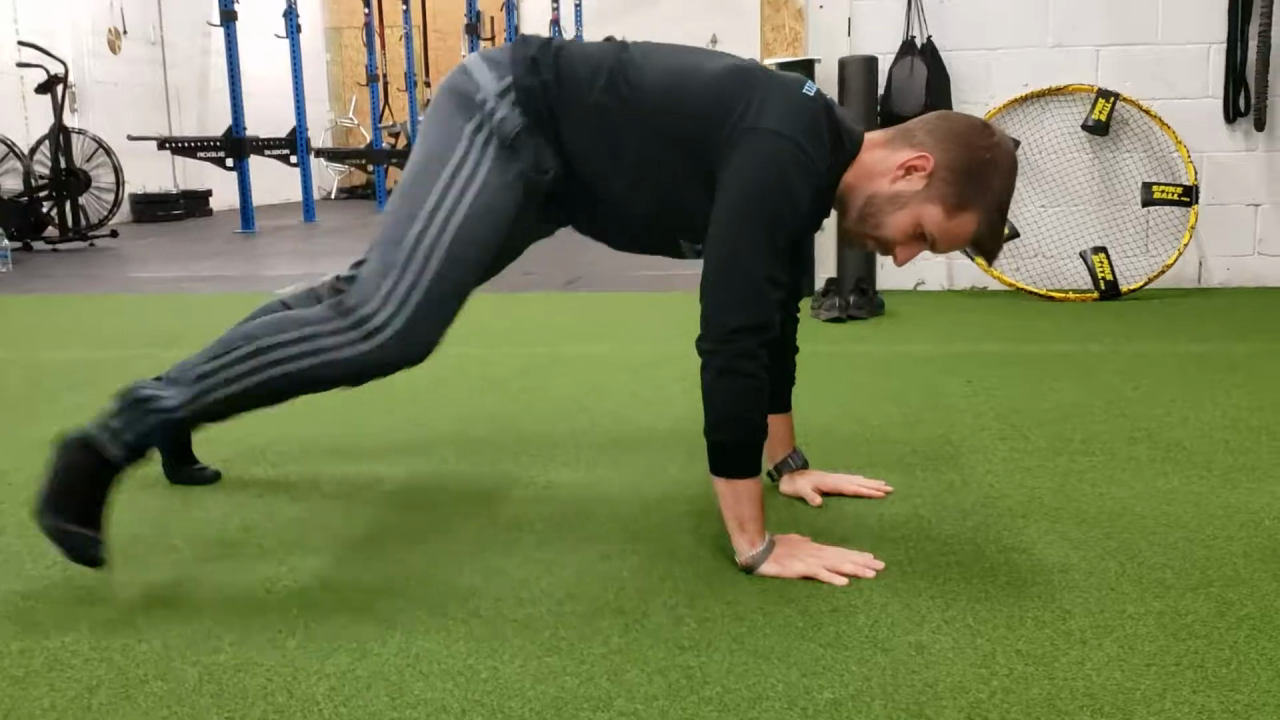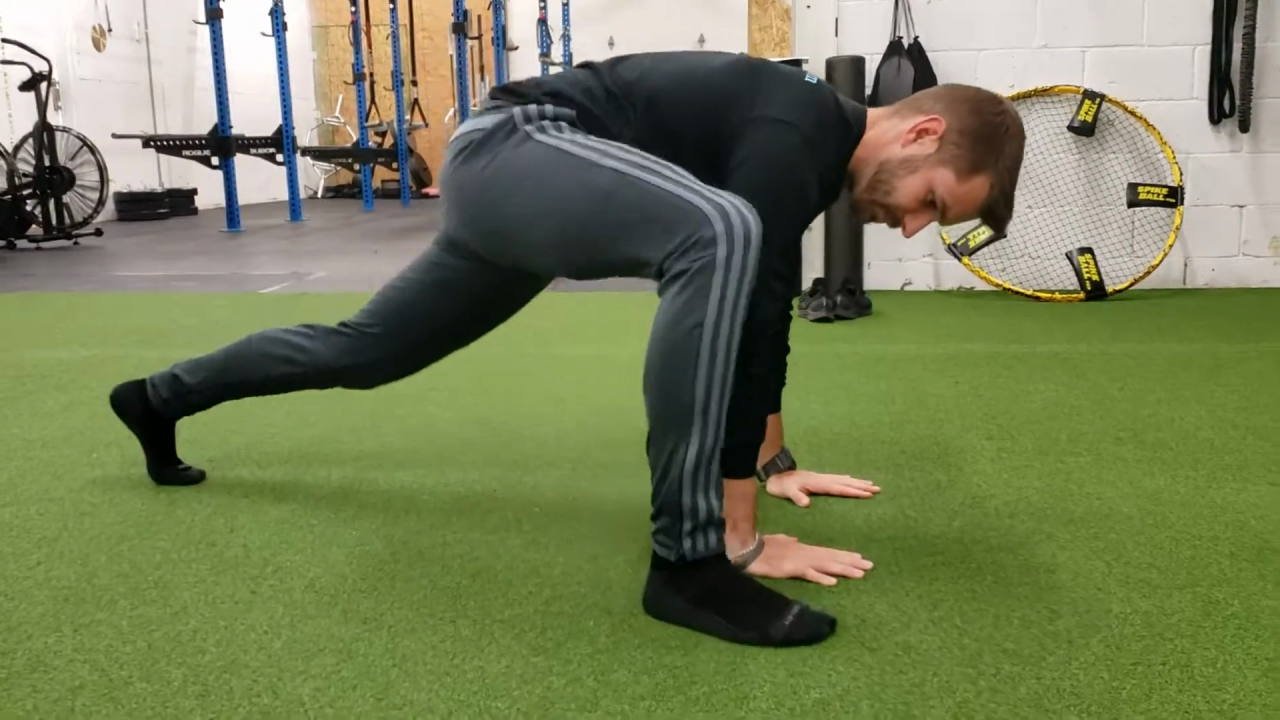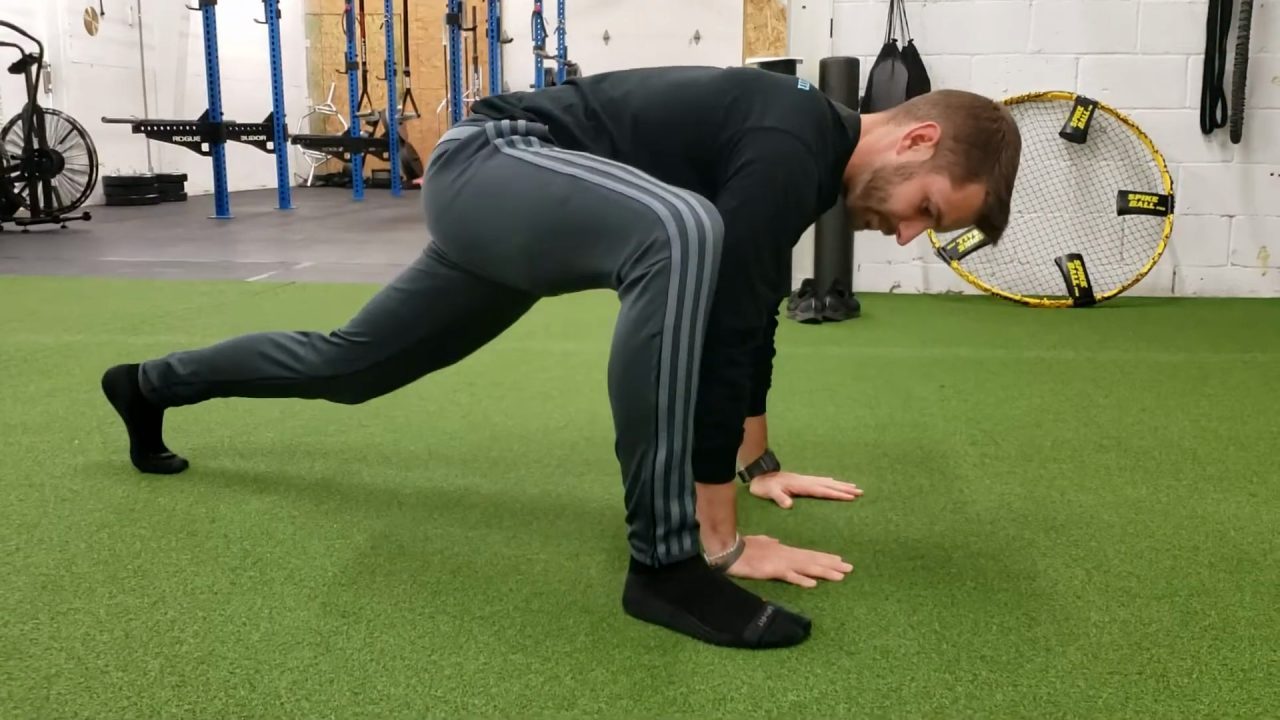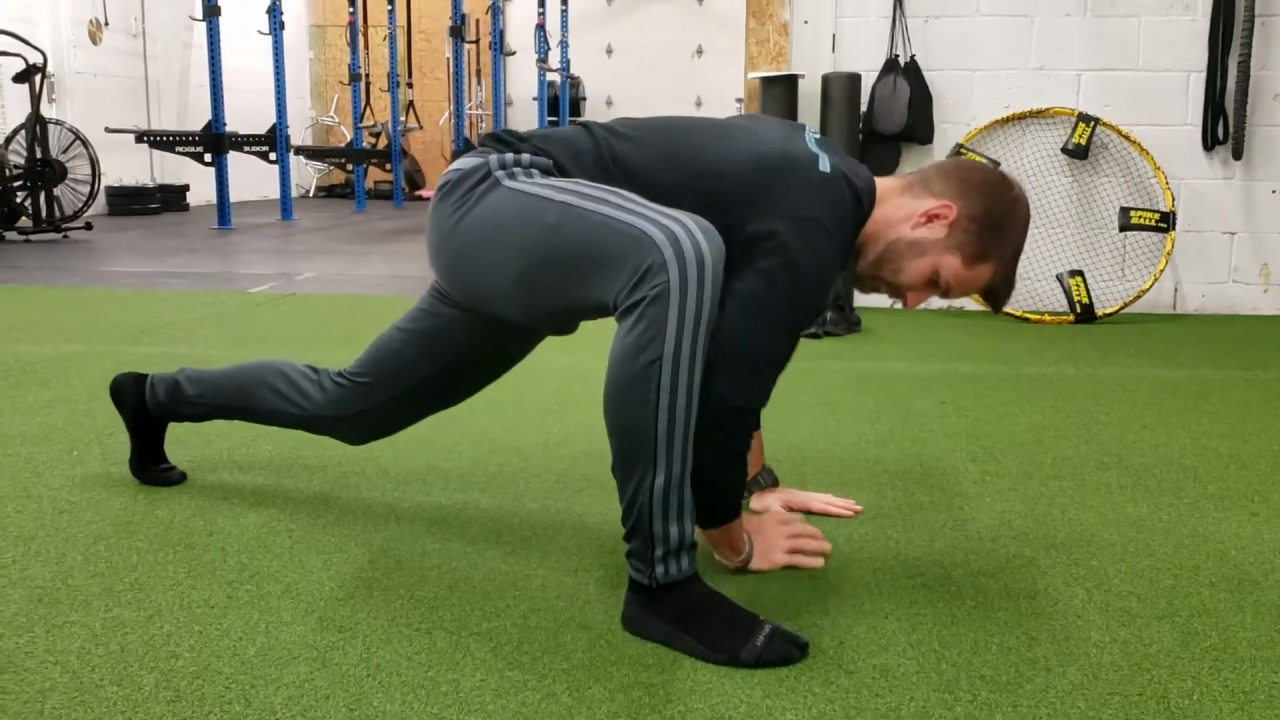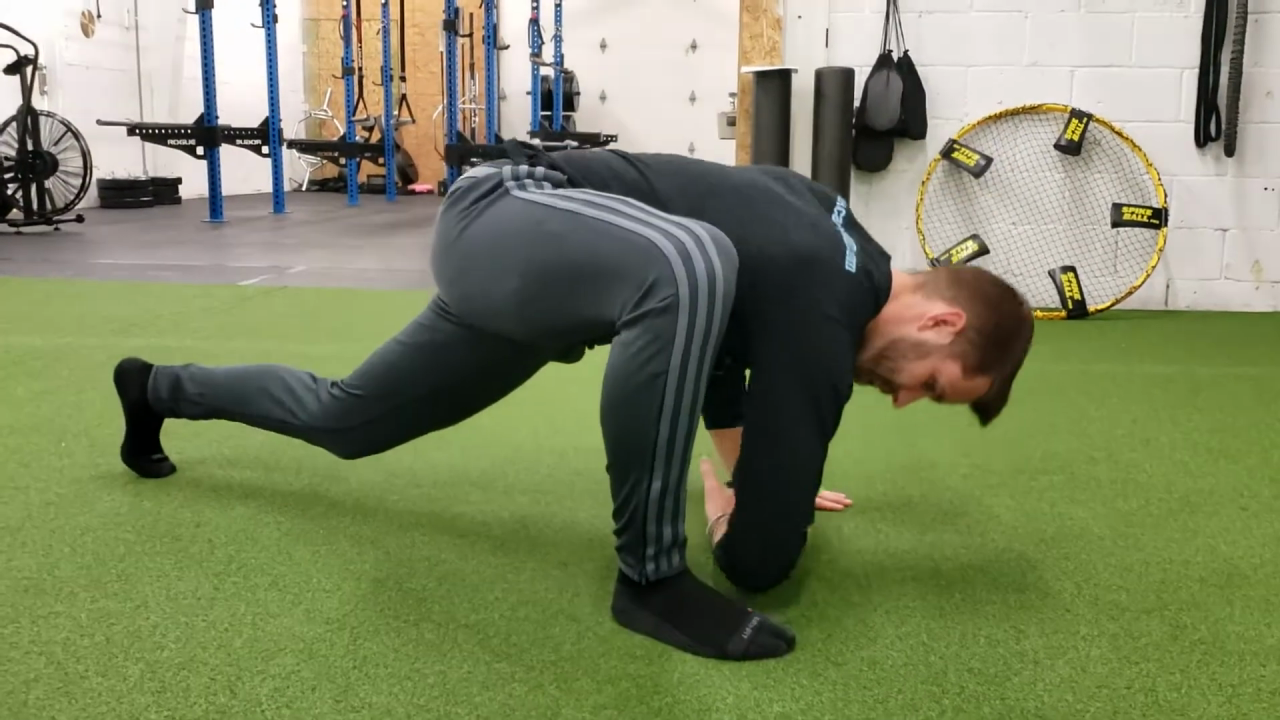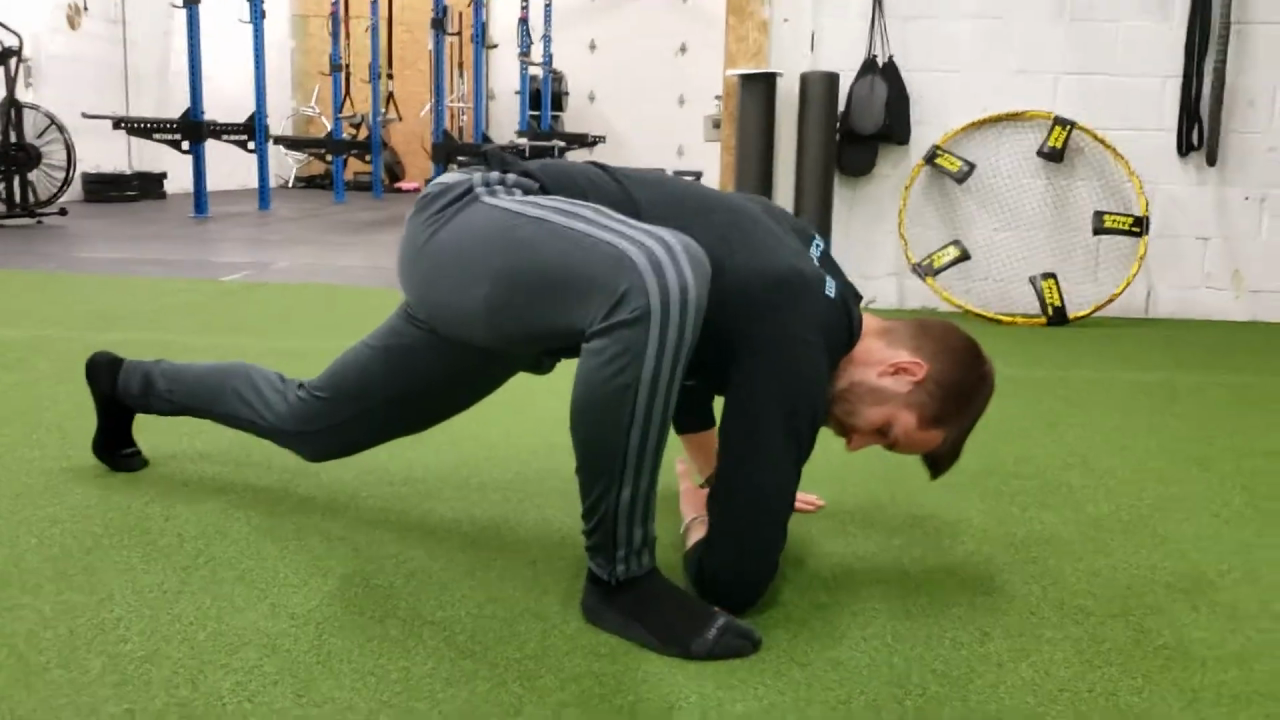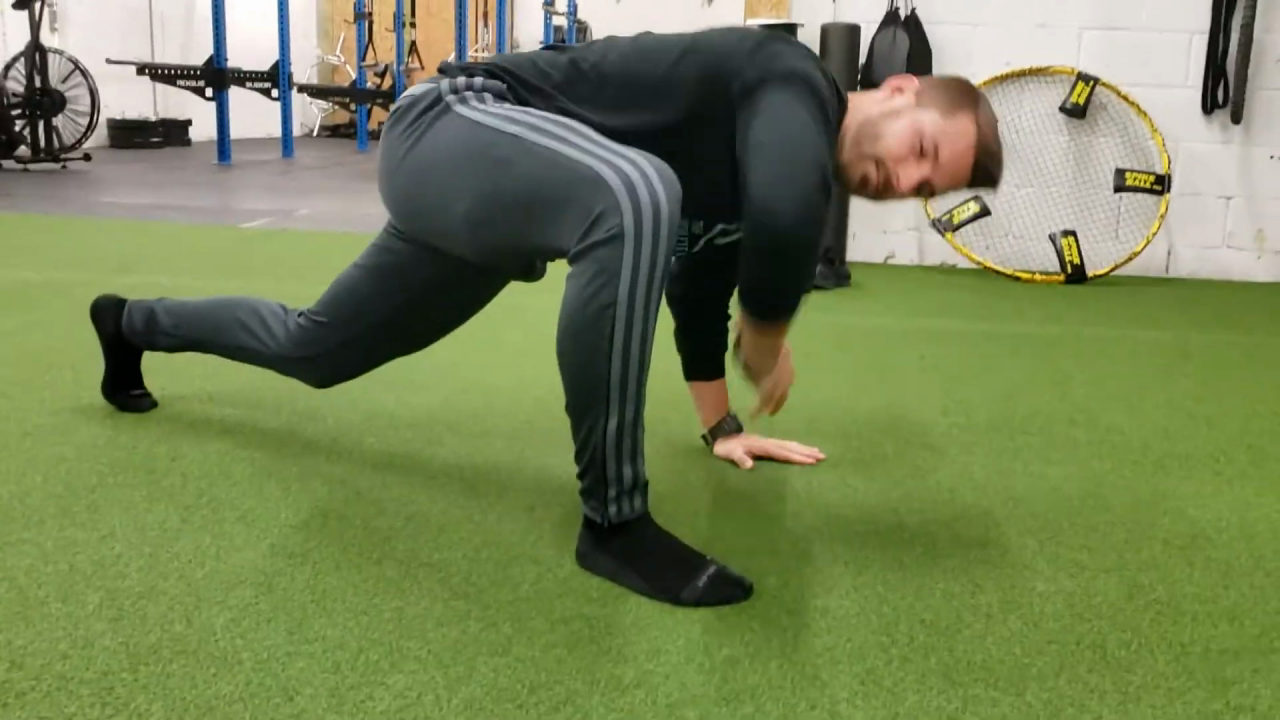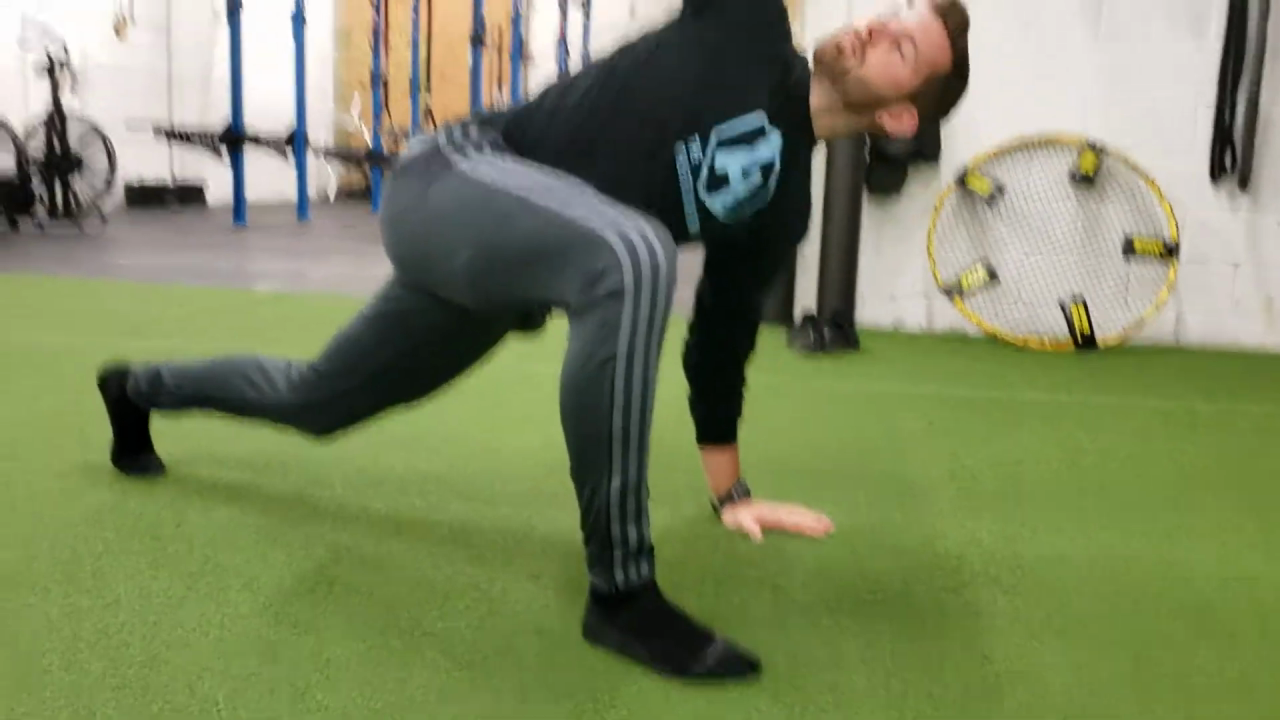
dt=0.4s
person 1, frame 1
left shoulder: (807, 161)
right shoulder: (786, 154)
left elbow: (772, 313)
right elbow: (732, 334)
left wrist: (787, 461)
right wrist: (753, 540)
left hip: (531, 150)
right hip: (507, 114)
left knee: (366, 302)
right knee: (385, 326)
left ankle: (169, 407)
right ankle: (118, 436)
person 1, frame 2
left shoulder: (811, 143)
right shoulder: (794, 138)
left elbow: (761, 308)
right elbow: (741, 320)
left wrist: (770, 461)
right wrist: (740, 539)
left hip: (521, 181)
right hip: (510, 147)
left knee: (364, 347)
right knee: (722, 234)
left ankle: (158, 398)
right ankle: (689, 560)
person 1, frame 3
left shoulder: (800, 141)
right shoulder: (790, 148)
left elbow: (746, 315)
right elbow: (724, 330)
left wrist: (759, 462)
right wrist: (718, 540)
left hip: (503, 200)
right hip: (487, 163)
left knee: (350, 364)
right knee: (680, 232)
left ankle: (149, 386)
right ankle: (665, 561)
person 1, frame 4
left shoulder: (817, 183)
right shoulder: (812, 225)
left elbow: (728, 343)
right elbow: (717, 399)
left wrist: (758, 481)
right wrist: (733, 540)
left hip: (501, 232)
right hip: (490, 200)
left knee: (351, 404)
right knee: (680, 254)
left ankle: (155, 397)
right ankle: (661, 580)
person 1, frame 5
left shoulder: (838, 246)
right shoulder: (823, 313)
right elbow: (758, 558)
left wrist: (749, 479)
right wrist: (752, 515)
left hip: (506, 251)
right hip: (498, 218)
left knee: (341, 418)
right knee: (689, 265)
left ankle: (154, 389)
right ankle: (649, 575)
person 1, frame 6
left shoulder: (806, 291)
right shoulder: (797, 340)
right elbow: (734, 573)
left wrist: (718, 478)
right wrist: (719, 519)
left hip: (480, 261)
right hip: (469, 226)
left knee: (308, 420)
left ankle: (128, 383)
right ankle: (619, 575)
person 1, frame 7
left shoulder: (785, 150)
right shoulder: (794, 85)
left elbow: (700, 267)
right elbow: (782, 218)
left wrist: (719, 422)
right wrist: (766, 354)
left hip: (466, 177)
right hip: (449, 127)
left knee: (312, 348)
right knee: (638, 196)
left ankle: (133, 325)
right ankle: (614, 519)
person 1, frame 8
left shoulder: (780, 200)
left elbow: (721, 334)
left wrist: (730, 491)
left hip: (487, 251)
right hip: (450, 179)
left knee: (312, 401)
right knee: (631, 253)
left ankle: (140, 389)
right ankle: (620, 587)
